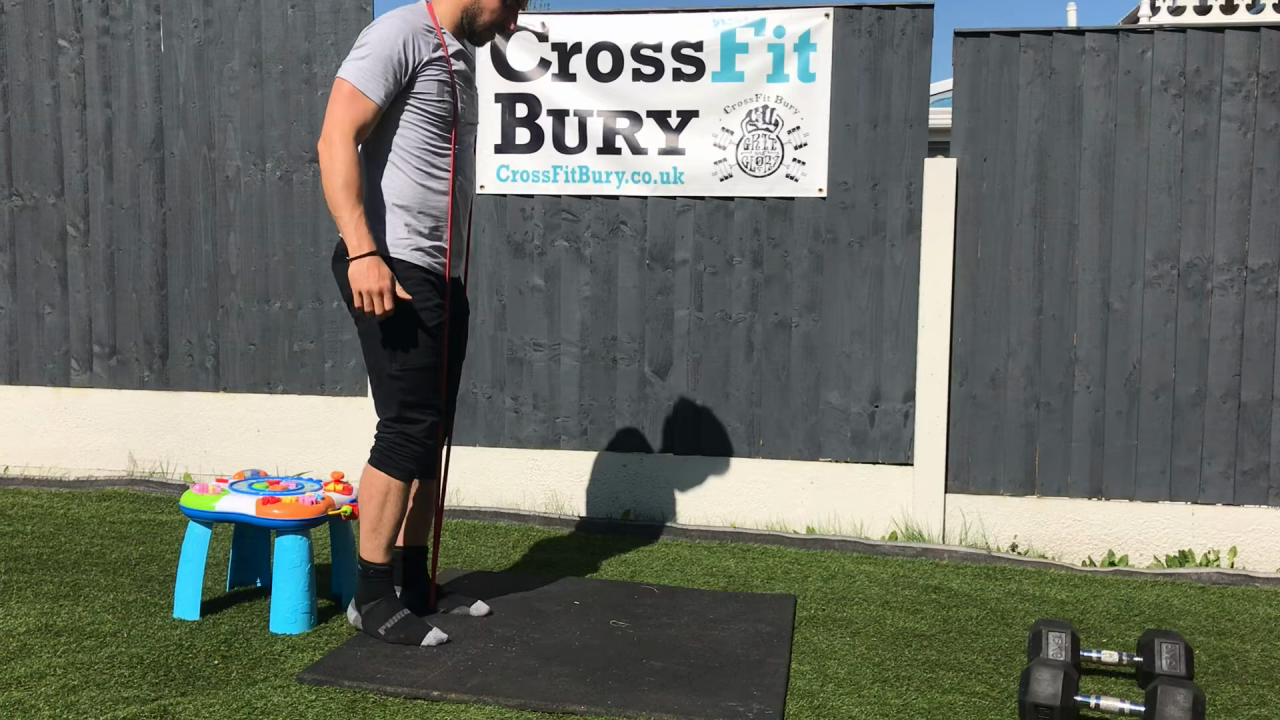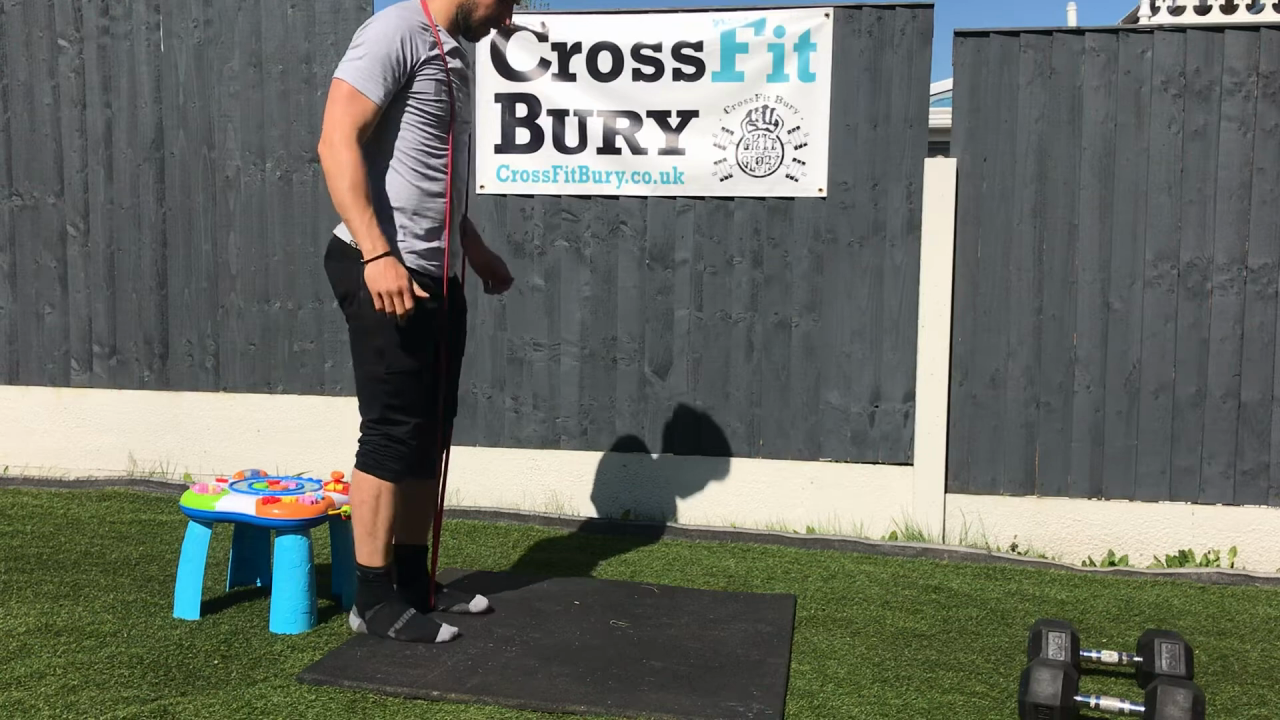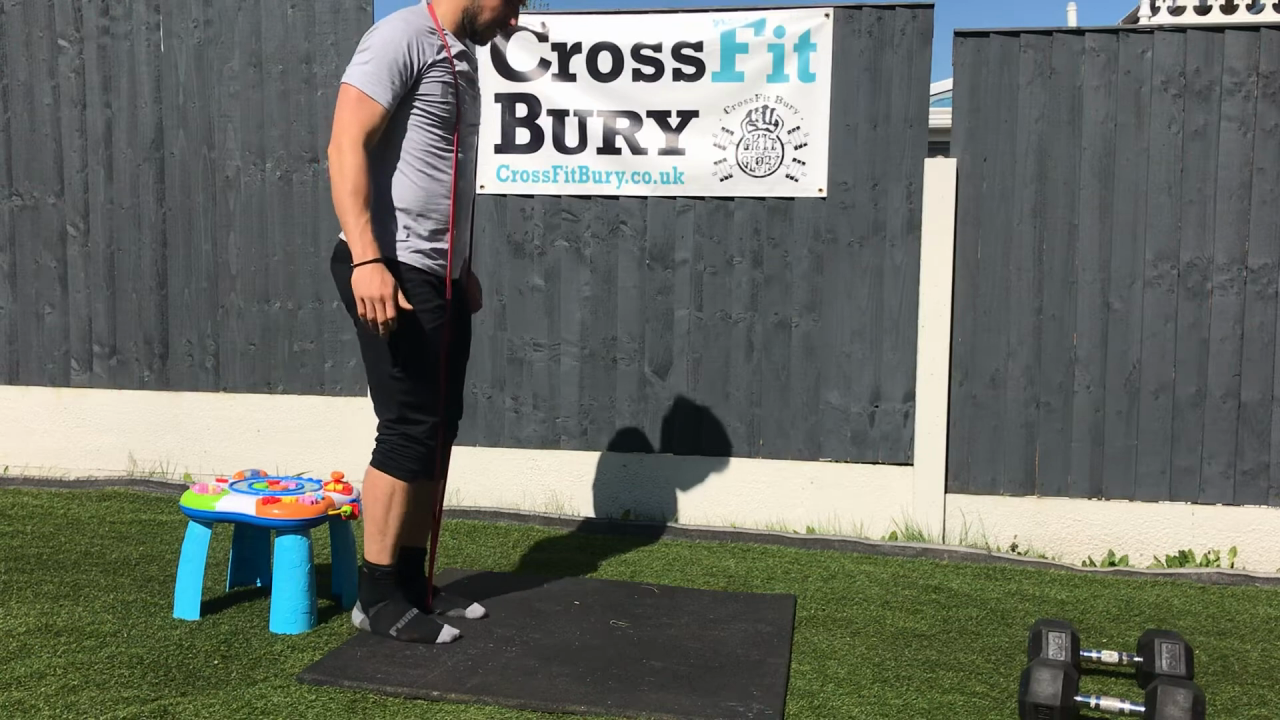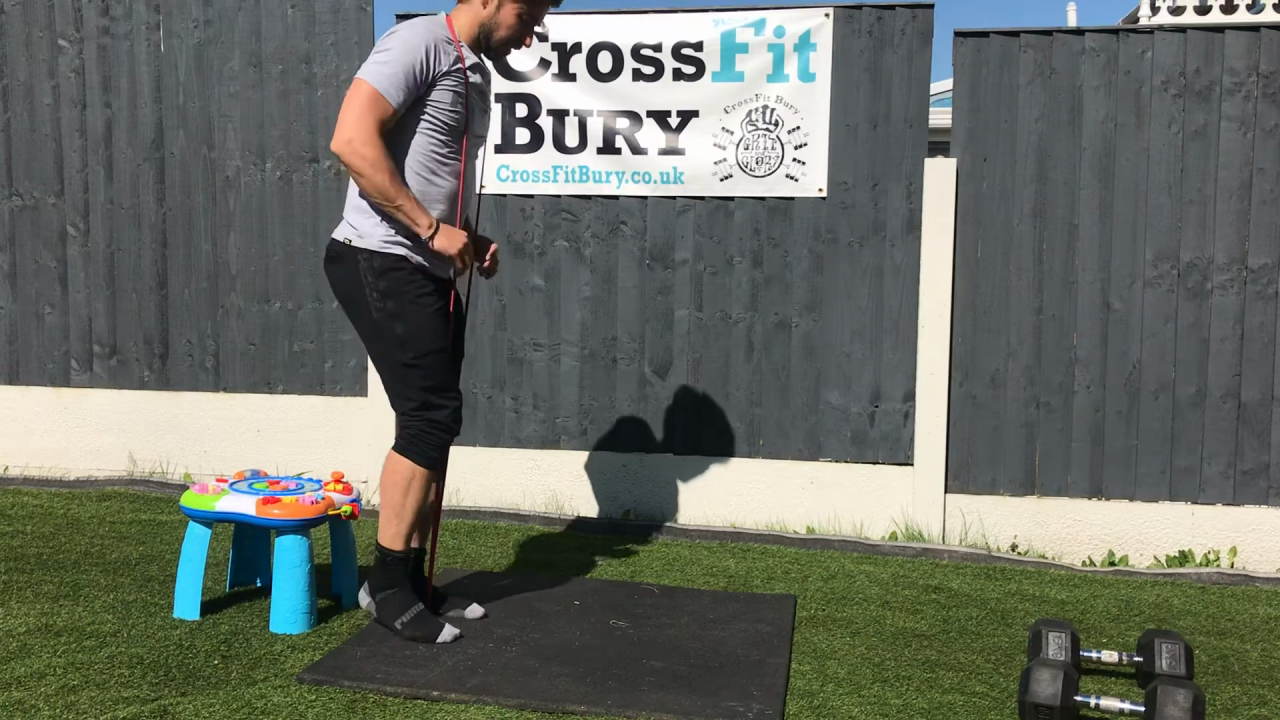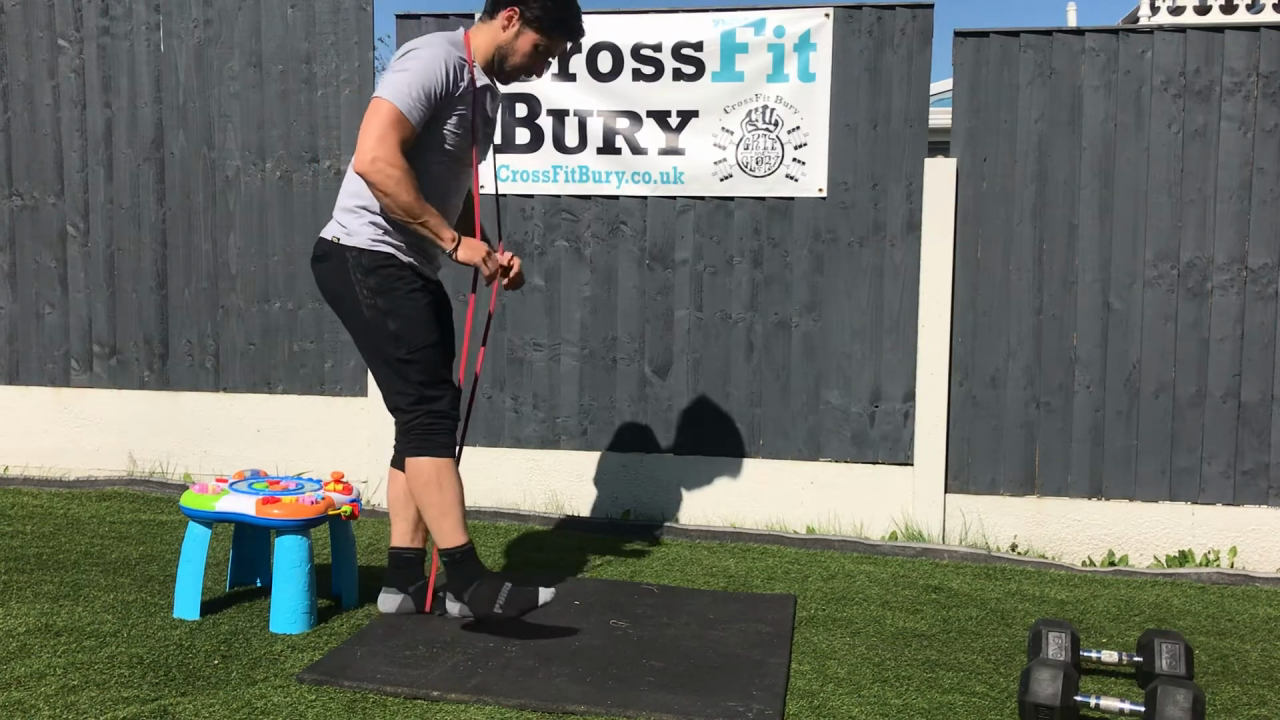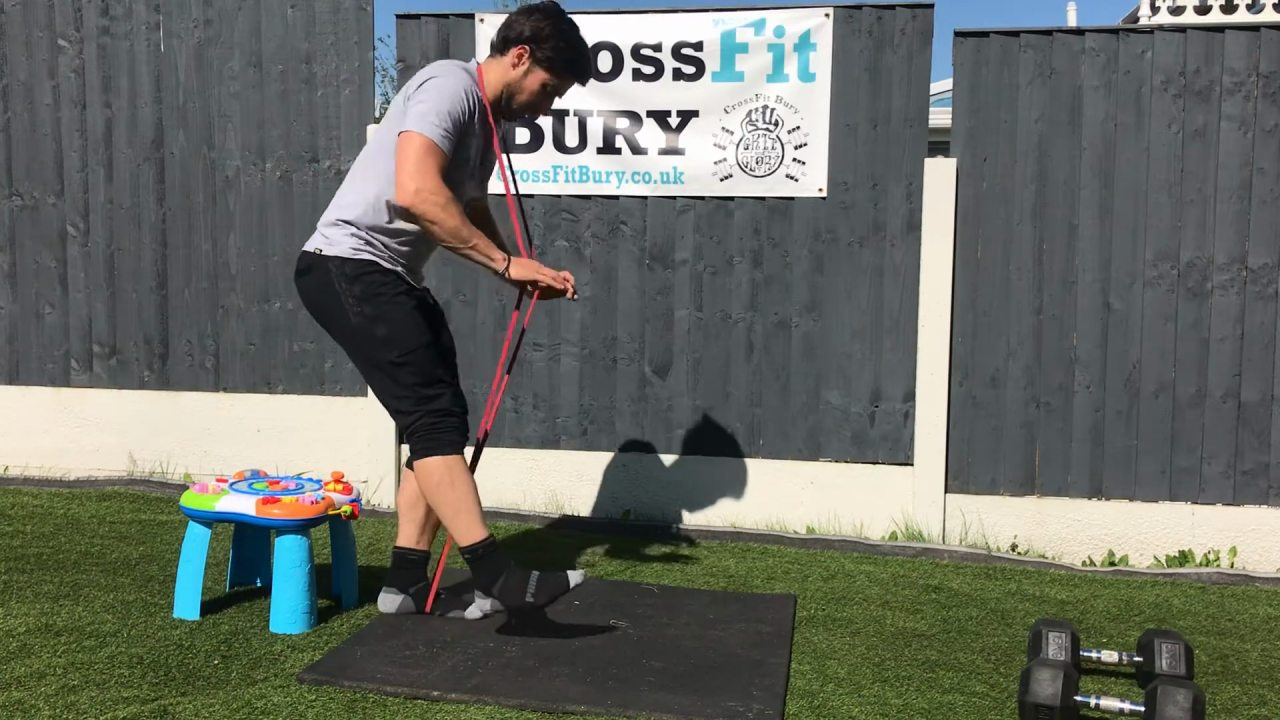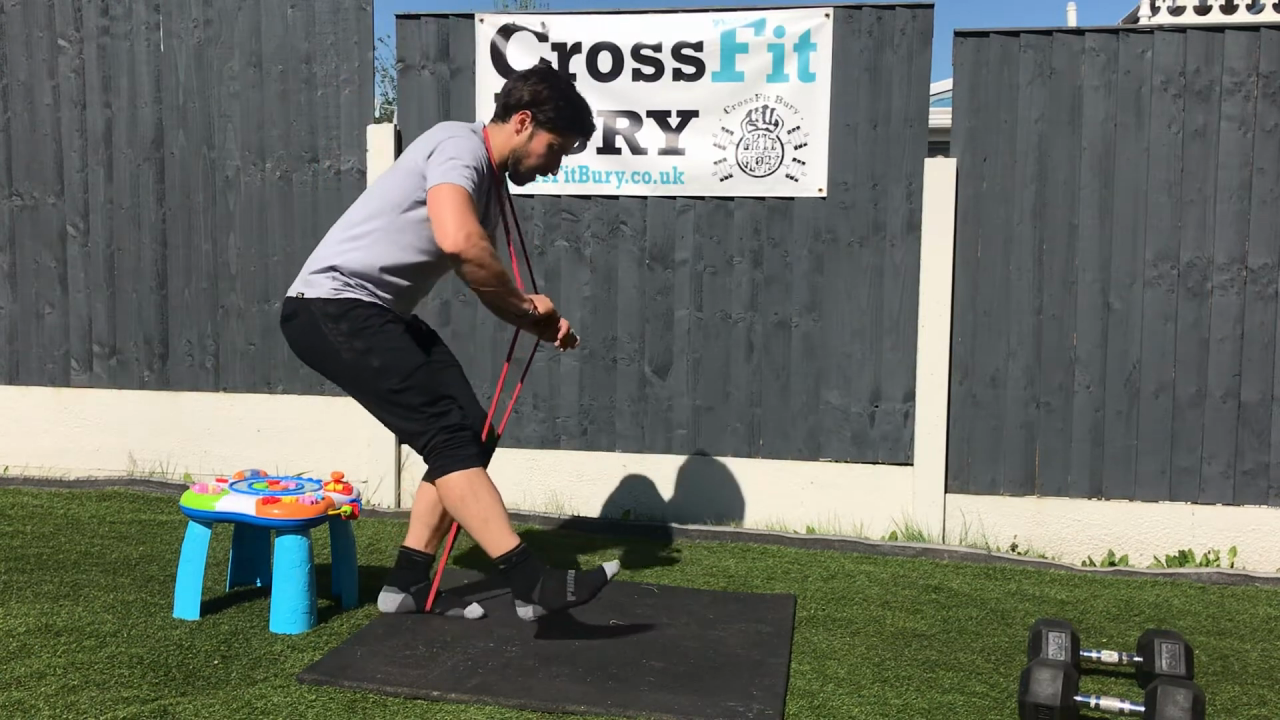
dt=0.4s
person 1, frame 1
left shoulder: (459, 56)
right elbow: (336, 140)
right wrist: (364, 252)
left hip: (435, 273)
right hip: (389, 271)
left knee: (430, 429)
right knee: (407, 427)
left ankle: (412, 581)
right ankle: (373, 594)
person 1, frame 2
left shoulder: (454, 53)
right elbow: (337, 141)
left wrist: (475, 248)
right wrist: (376, 253)
left hip: (435, 274)
right hip: (385, 273)
left knee: (430, 429)
right knee: (392, 429)
left ankle: (412, 578)
right ankle: (374, 598)
person 1, frame 3
left shoulder: (462, 58)
right elbow: (346, 149)
left wrist: (463, 268)
right wrist: (368, 262)
left hip: (436, 278)
right hip: (390, 278)
left knee: (439, 429)
right knee: (408, 428)
left ankle: (411, 581)
right ankle: (378, 595)
person 1, frame 4
left shoulder: (474, 72)
right elbow: (351, 139)
left wrist: (469, 239)
right wrist: (432, 229)
left hip: (426, 269)
right hip: (379, 262)
left knee: (433, 419)
right knee: (430, 413)
left ankle: (408, 581)
right ankle: (387, 581)
person 1, frame 5
left shoulder: (484, 92)
right shoulder: (435, 59)
right elbow: (374, 159)
left wrist: (486, 251)
right wrist: (455, 242)
left hip: (410, 268)
right hip: (365, 259)
left knee: (428, 417)
right knee: (430, 412)
left ankle: (405, 579)
right ankle: (467, 581)
person 1, frame 6
left shoulder: (487, 124)
right shoulder: (449, 87)
left elbow: (474, 220)
right elbow: (418, 193)
left wrist: (526, 271)
right wrist: (508, 264)
left hip: (392, 277)
right hip: (345, 267)
left knee: (442, 419)
right knee: (433, 415)
left ankle: (406, 580)
right ankle: (495, 576)
person 1, frame 7
left shoulder: (488, 182)
right shoulder: (459, 146)
left elbow: (483, 275)
right elbow: (458, 243)
left wrist: (537, 321)
right wrist: (525, 304)
left hip: (379, 313)
right hip: (330, 308)
left knee: (469, 433)
right knee: (449, 434)
left ankle: (408, 581)
right ankle: (531, 581)
